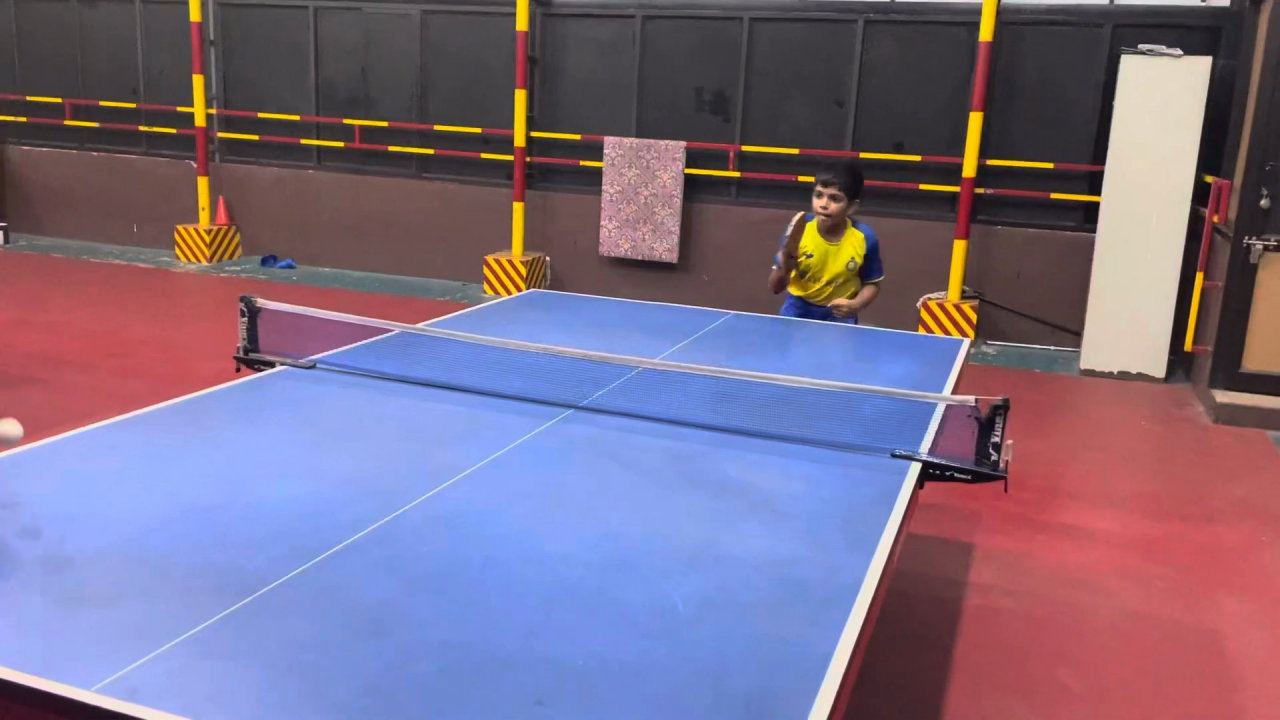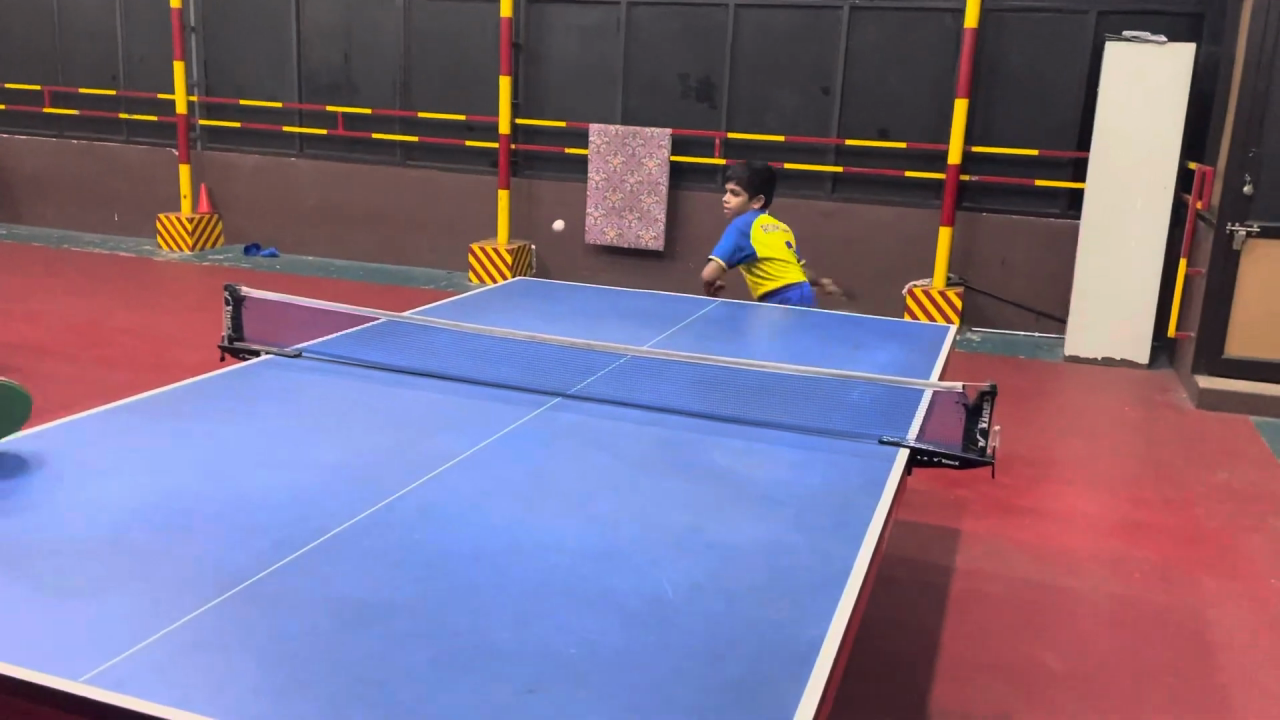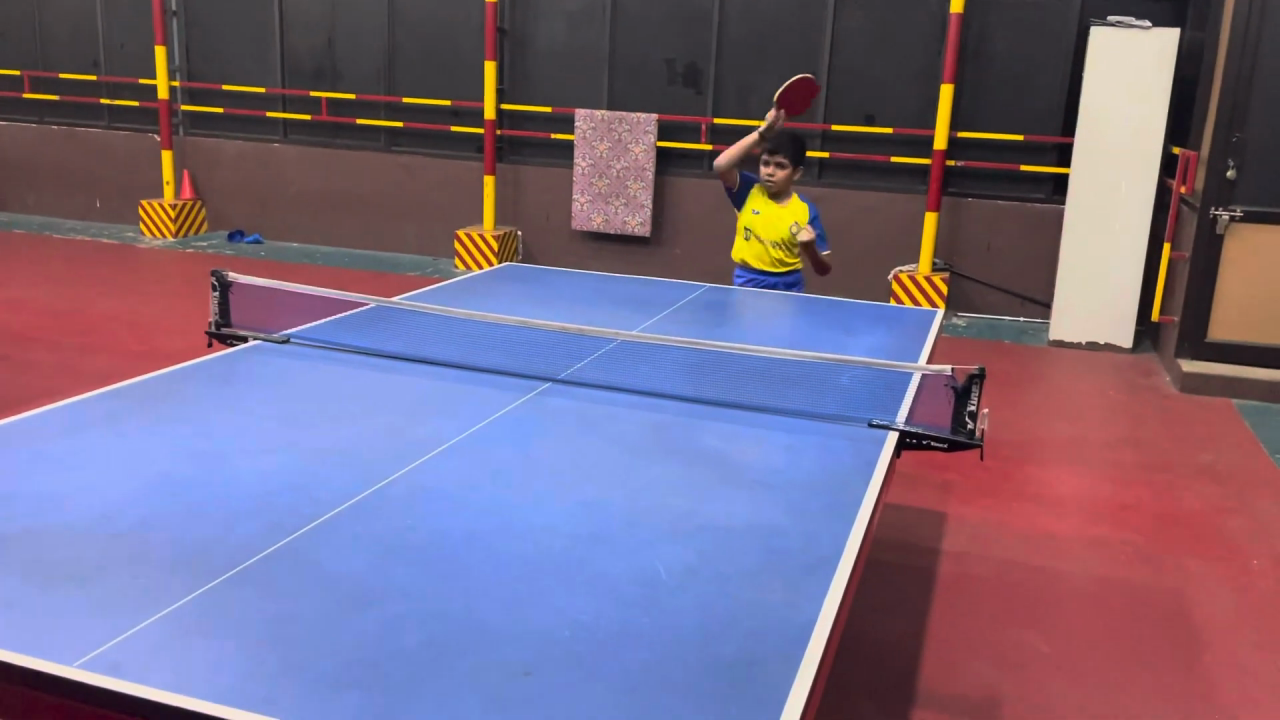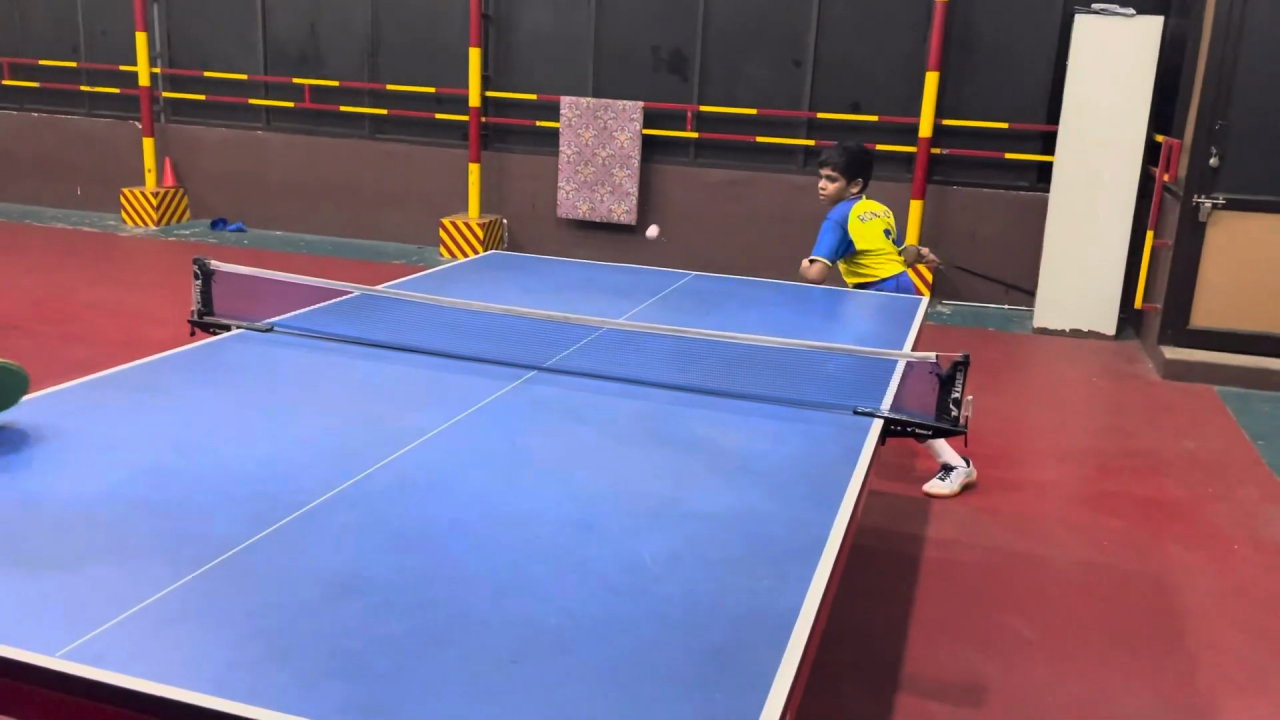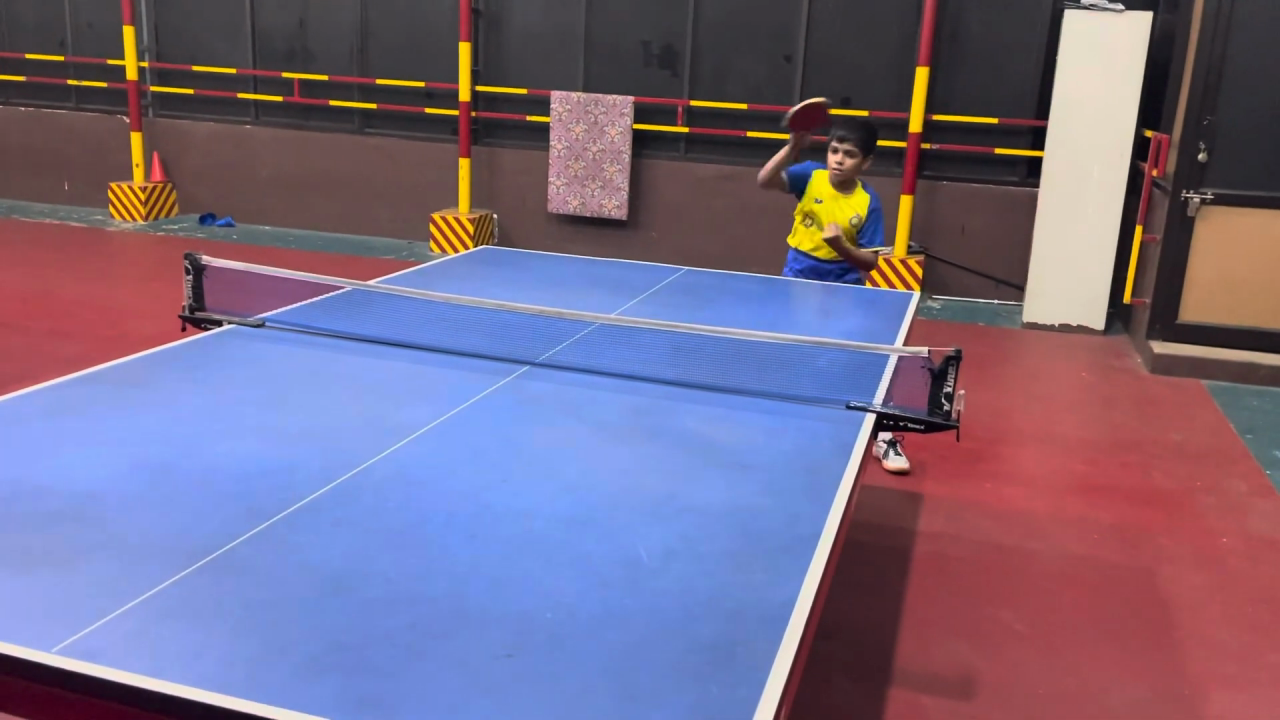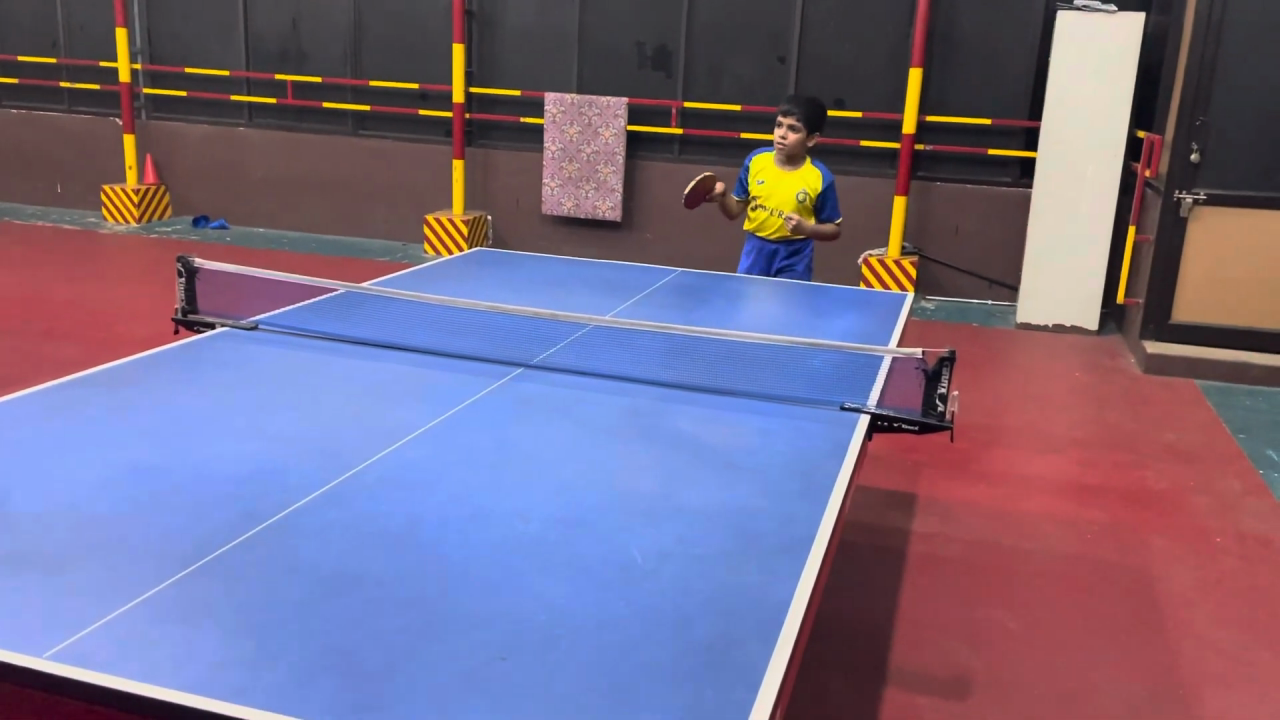
dt=0.7s
person 1, frame 1
left shoulder: (864, 238)
right shoulder: (796, 231)
left elbow: (872, 285)
right elbow: (775, 287)
left wrist: (854, 306)
right wrist: (784, 267)
left hip: (837, 318)
right hip: (797, 313)
person 1, frame 2
left shoulder: (742, 225)
right shoulder: (780, 227)
left elbow: (710, 275)
right elbow: (798, 270)
left wrist: (711, 289)
right wrist: (819, 282)
left hip: (786, 305)
person 1, frame 3
left shoulder: (807, 212)
right shoulder: (749, 190)
left elbow: (823, 269)
right elbow: (721, 167)
left wrist: (810, 251)
right wrist: (761, 132)
left hip: (787, 292)
right hip: (746, 289)
person 1, frame 4
left shoulder: (839, 218)
right shoulder: (879, 212)
left elbow: (817, 275)
right elbow: (904, 255)
left wrist: (804, 267)
right wrist: (918, 254)
right hip: (885, 299)
person 1, frame 5
left shoulder: (868, 203)
right shoulder: (809, 176)
left elbow: (870, 262)
right elbow: (765, 180)
left wrist: (846, 246)
right wrist: (793, 148)
left hip: (842, 286)
right hip: (798, 277)
left ankle: (885, 437)
person 1, frame 6
left shoulder: (820, 178)
right shoulder: (755, 161)
left elbow: (834, 229)
right elbow: (735, 212)
left wrist: (806, 229)
right wrist: (721, 195)
left hip: (793, 262)
right hip: (755, 254)
